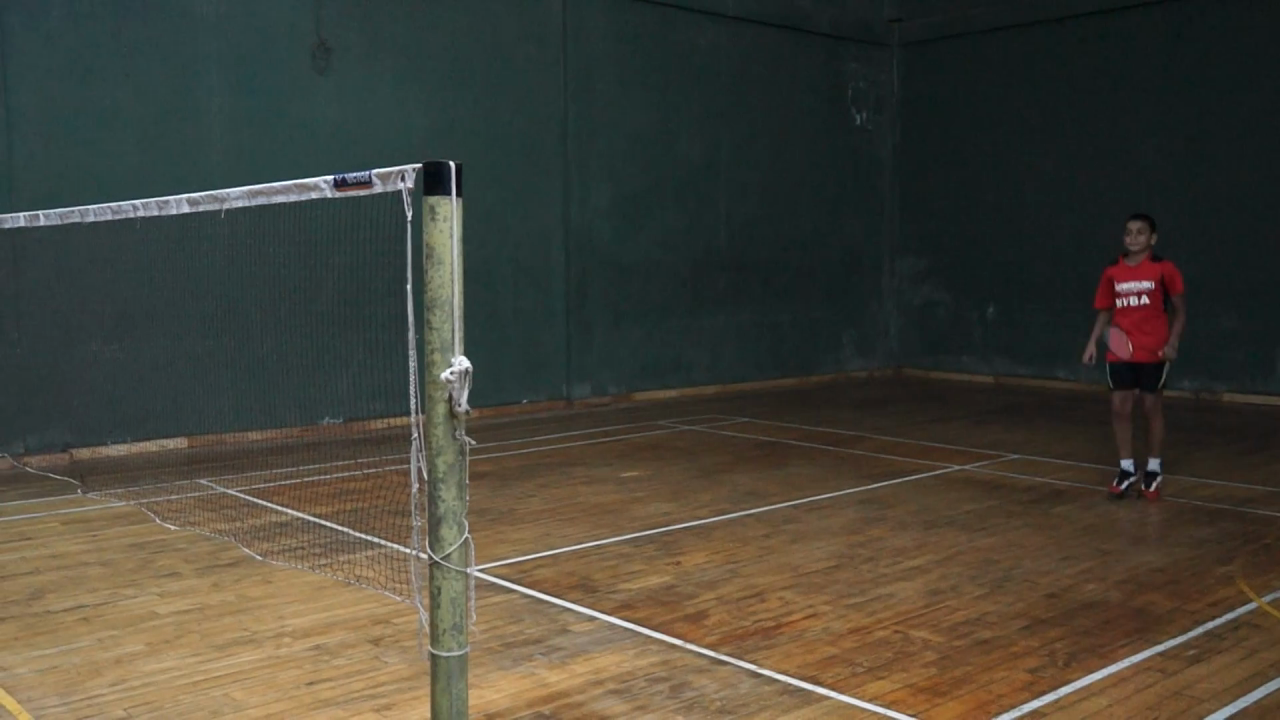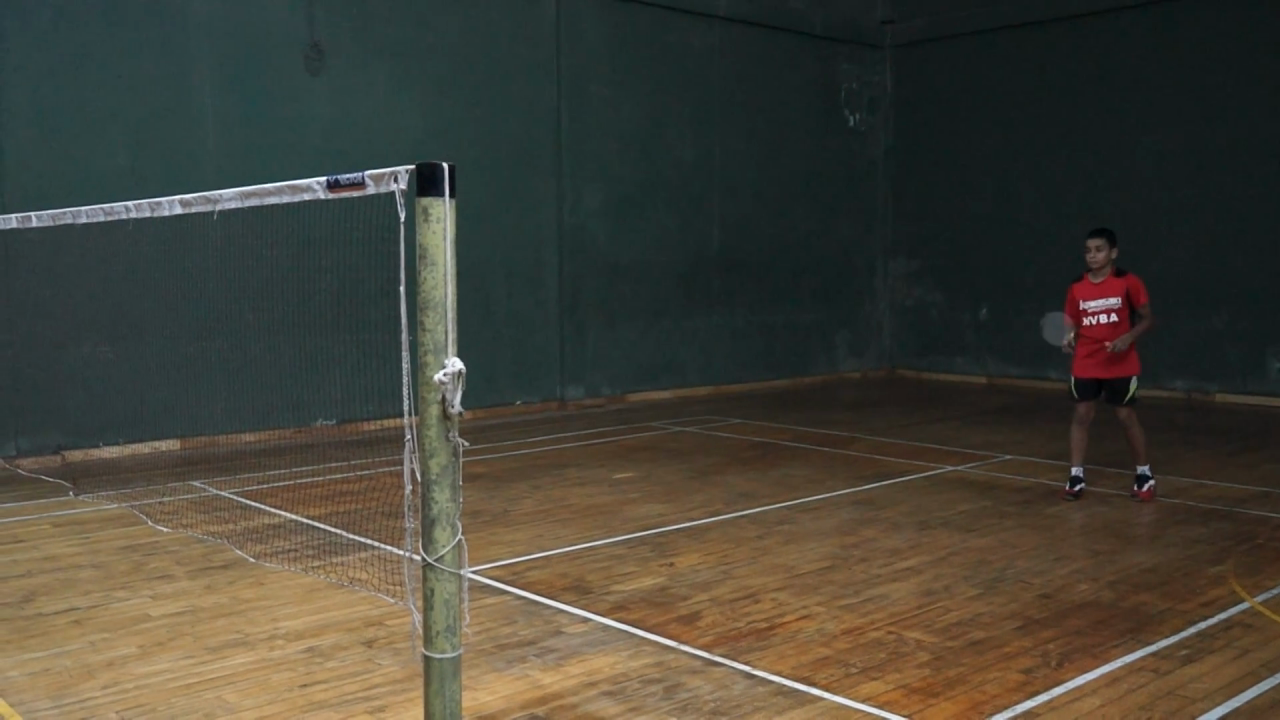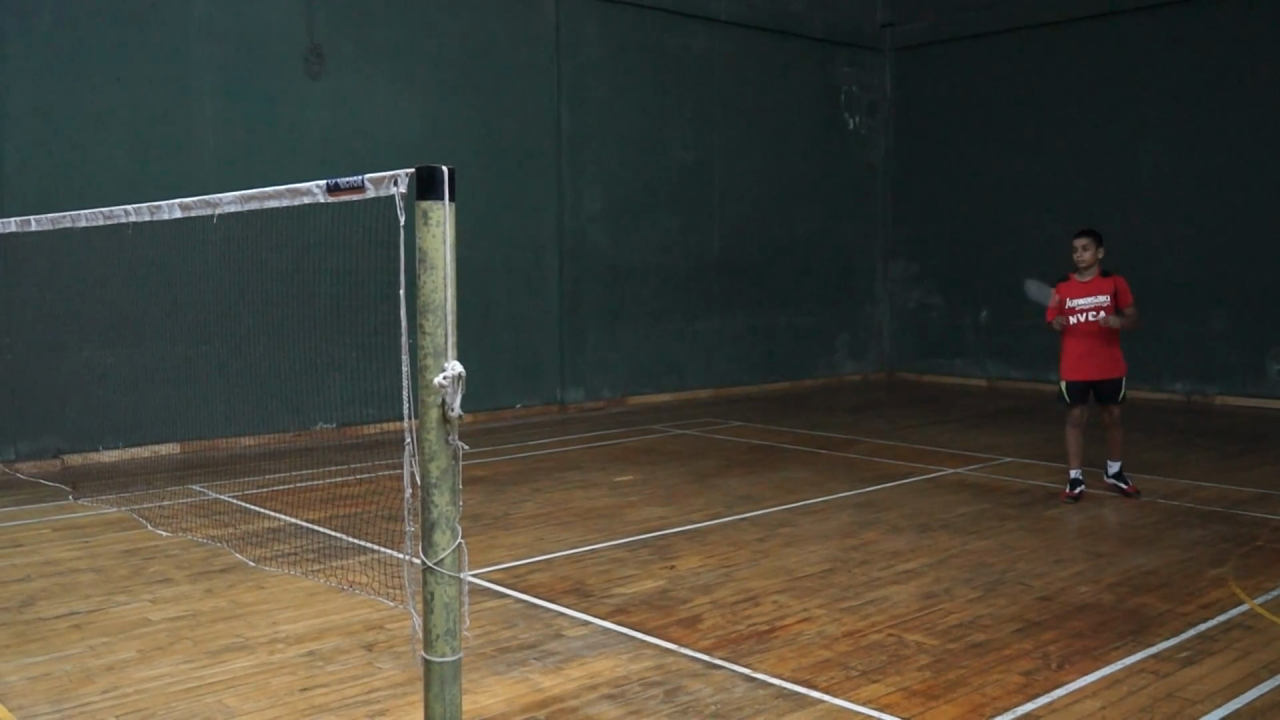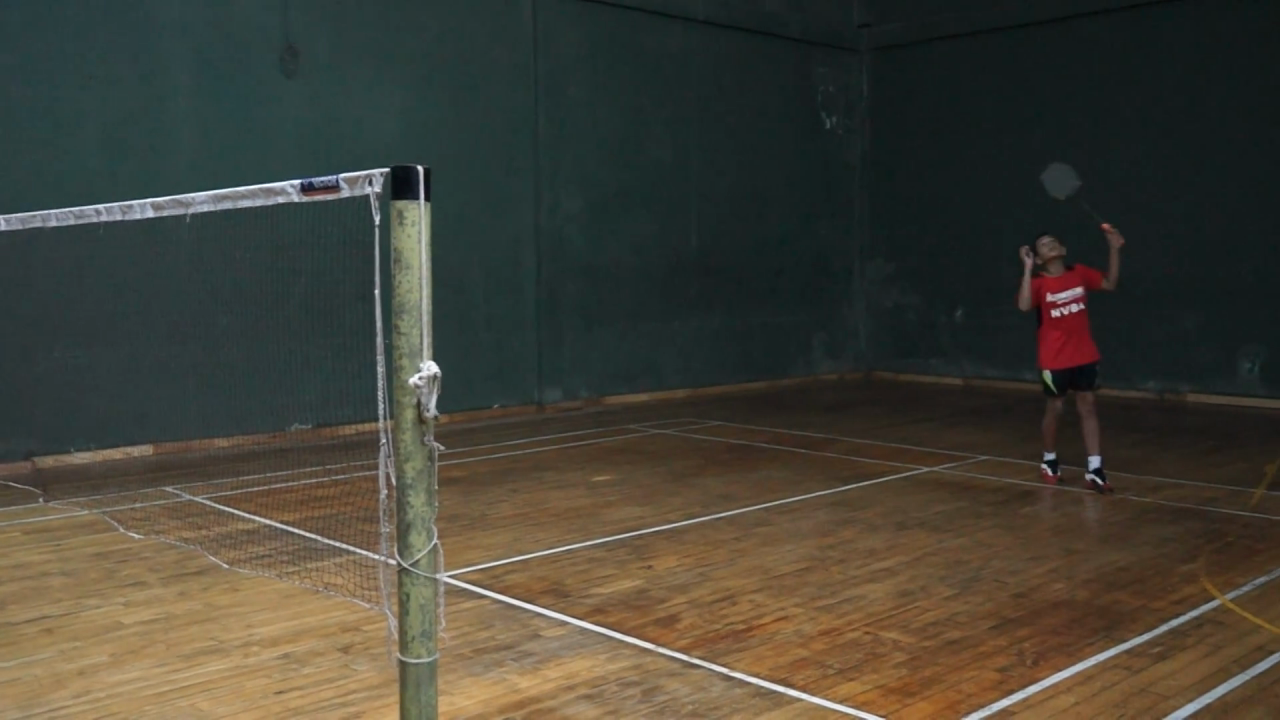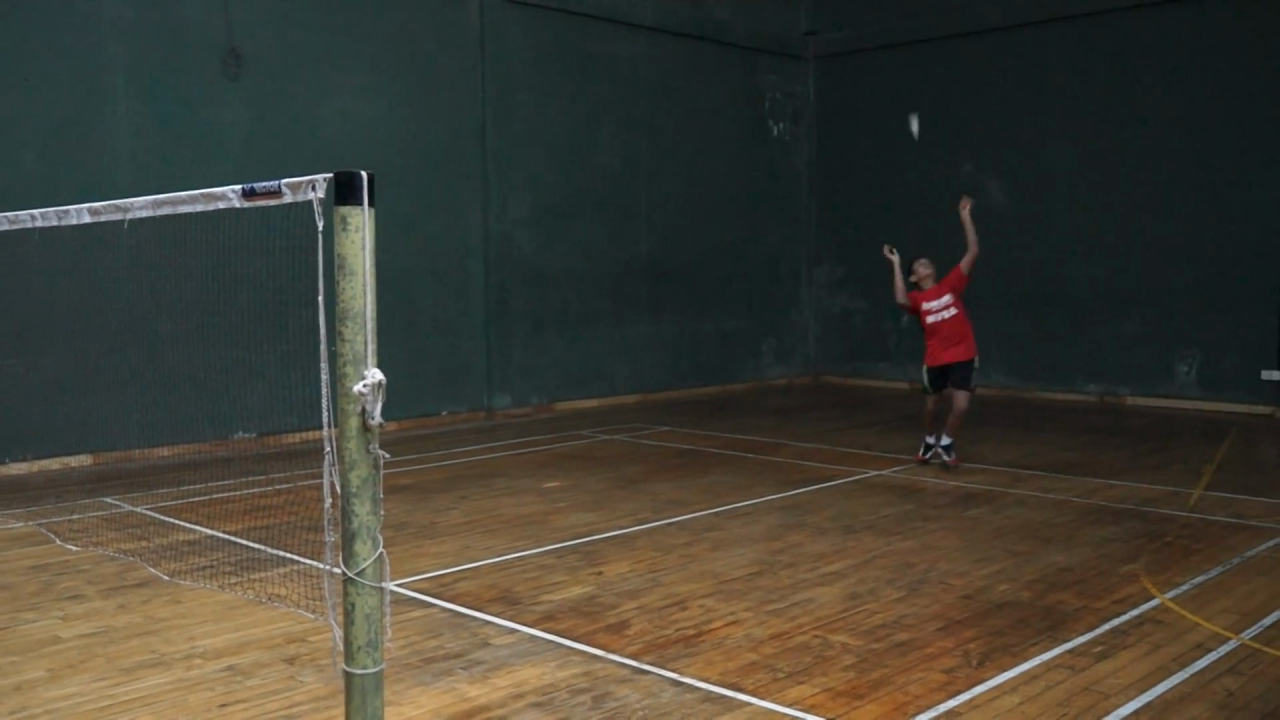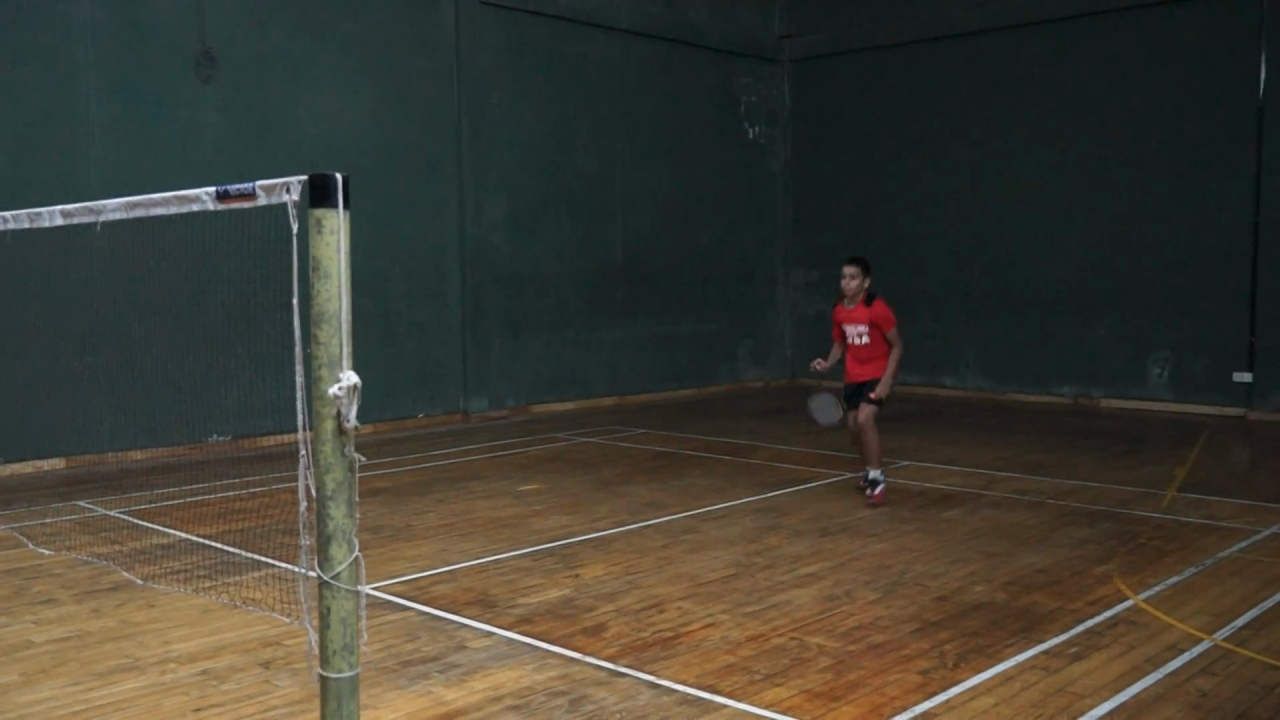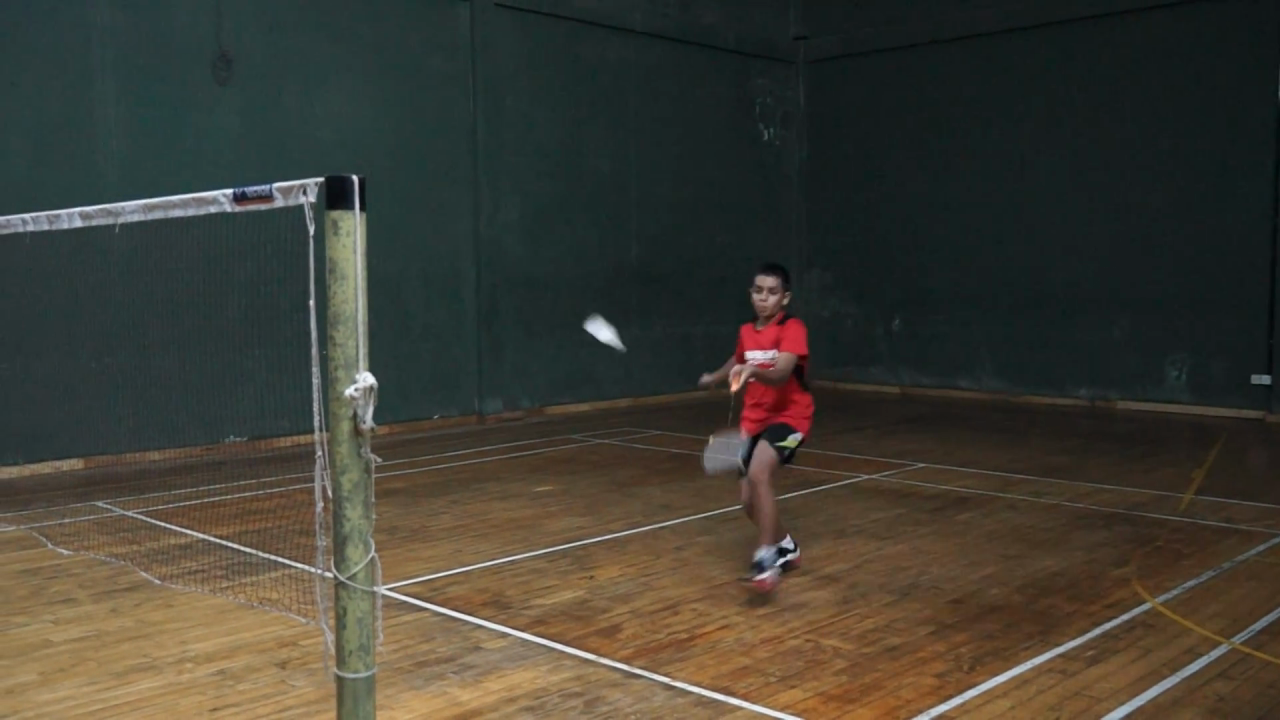
dt=0.7s
person 1, frame 1
left shoulder: (1165, 269)
right shoulder: (1112, 272)
left elbow: (1179, 309)
right elbow: (1104, 311)
left wrist: (1173, 341)
right wrist: (1093, 341)
left hip: (1153, 351)
right hip: (1120, 352)
left knee: (1151, 407)
right knee: (1120, 407)
left ankle: (1153, 471)
right ankle: (1126, 471)
person 1, frame 2
left shoulder: (1129, 282)
right shoulder: (1076, 287)
left elbow: (1146, 318)
left wrist: (1128, 338)
right wrist: (1069, 337)
left hip: (1121, 364)
right hip: (1085, 364)
left knee: (1127, 417)
right knee: (1081, 415)
left ankle: (1144, 474)
right ankle: (1076, 476)
person 1, frame 3
left shoulder: (1115, 283)
right shoulder: (1062, 287)
left elbow: (1133, 319)
right elbow: (1053, 320)
left wrist: (1119, 321)
right wrist: (1057, 323)
left hip: (1110, 365)
right hip: (1074, 367)
left knee: (1113, 417)
right knee: (1075, 418)
left ankle: (1114, 471)
right ankle: (1075, 478)
person 1, frame 4
left shoulder: (1079, 273)
right shoulder: (1038, 282)
left elbow: (1110, 284)
right elbow: (1024, 306)
left wrist: (1114, 250)
right wrist: (1027, 267)
left hip: (1086, 355)
right hip: (1054, 358)
left knee: (1088, 409)
right knee: (1055, 408)
left ankle: (1095, 470)
right ankle: (1049, 460)
person 1, frame 5
left shoulder: (952, 284)
right shoulder: (916, 299)
left elbow: (973, 251)
right elbow: (900, 300)
left wrist: (965, 216)
right wrist: (897, 264)
left hip: (962, 356)
right hip: (935, 360)
left knee: (960, 405)
right knee: (931, 407)
left ankle: (946, 442)
right ankle: (929, 441)
person 1, frame 6
left shoulder: (878, 309)
right shoulder: (838, 311)
left elbow: (896, 344)
left wrist: (887, 378)
right wrist: (828, 363)
left hip: (878, 374)
right hip: (853, 377)
left knee: (865, 420)
right knee: (855, 427)
left ankle: (876, 478)
right ankle: (871, 473)
person 1, frame 7
left shoulder: (793, 329)
right shoulder: (746, 332)
left elbow: (782, 374)
left wrist: (753, 372)
right wrist: (716, 377)
left hip: (789, 420)
right hip: (754, 423)
left knee: (758, 472)
right knee: (750, 500)
left ankle: (765, 556)
right ankle: (785, 548)
